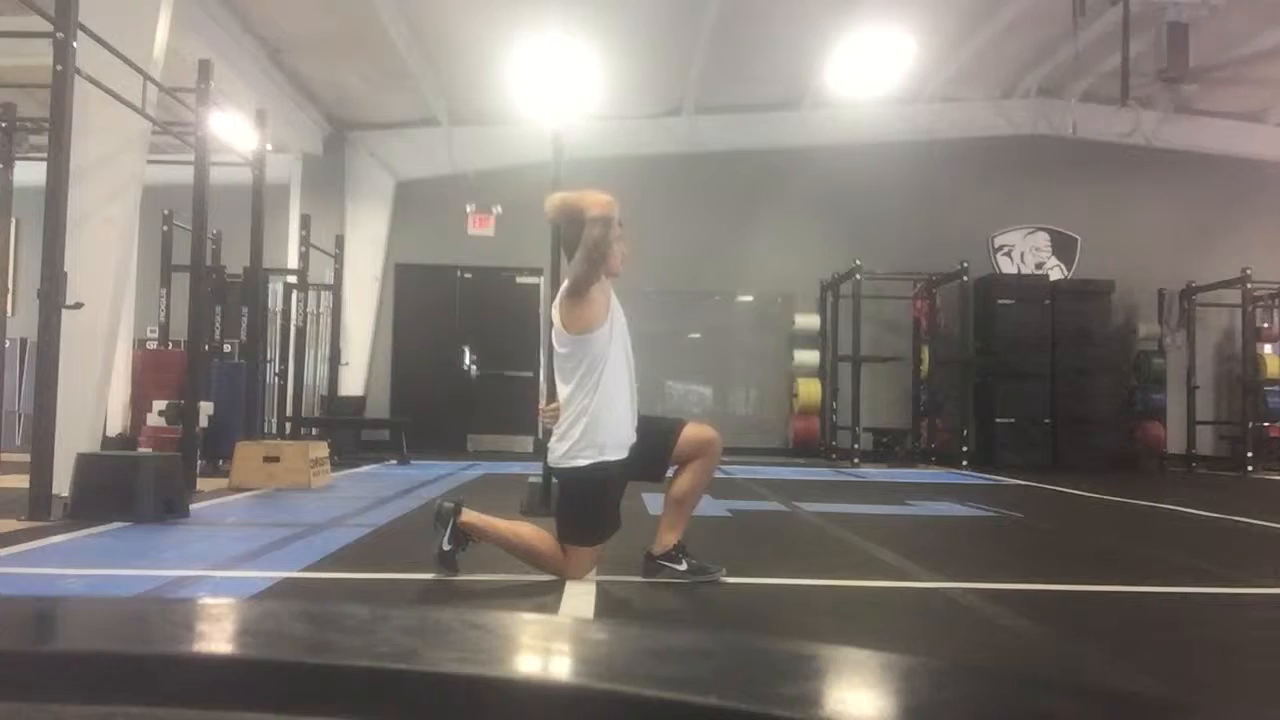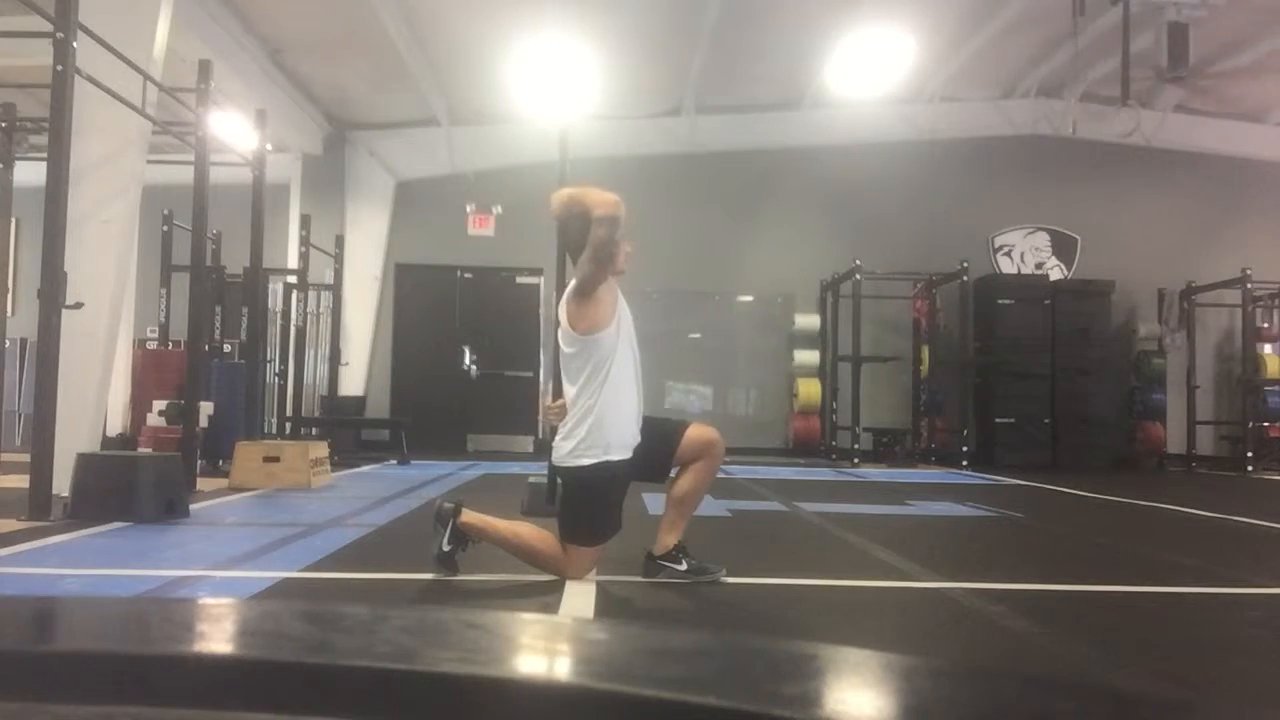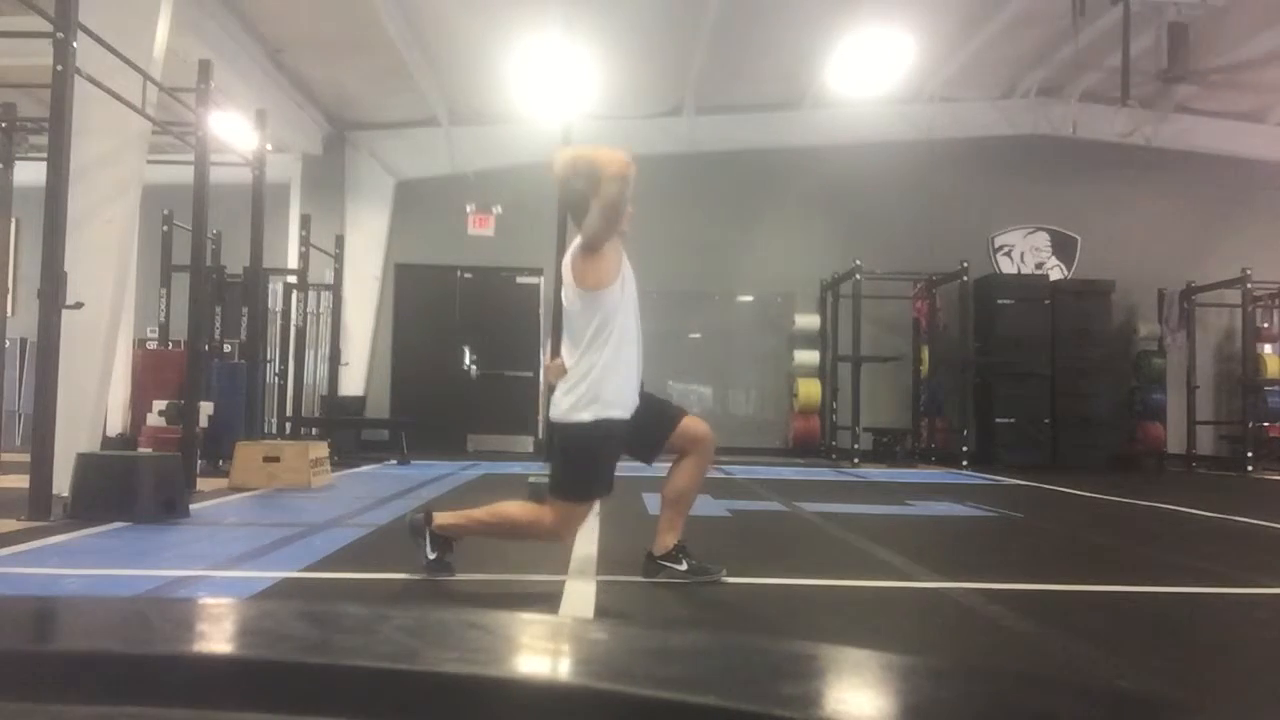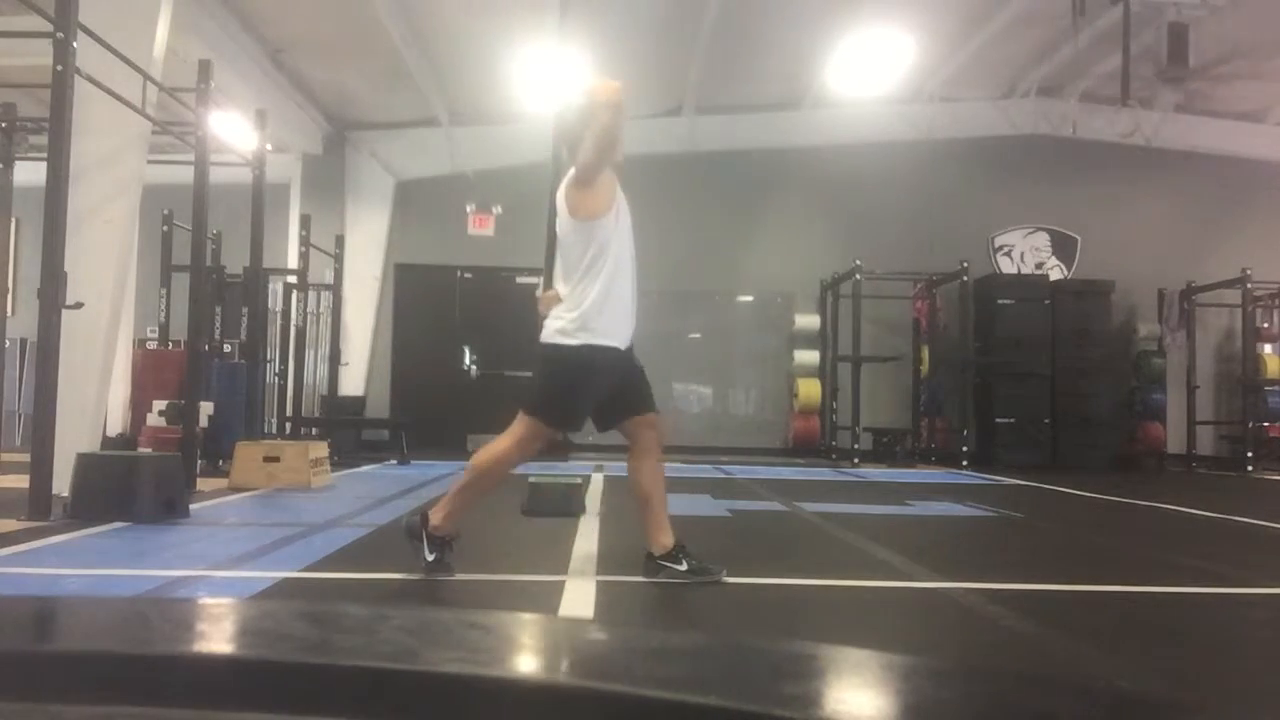
dt=0.4s
person 1, frame 1
left shoulder: (594, 293)
right shoulder: (582, 292)
right elbow: (602, 210)
right wrist: (563, 205)
left hip: (614, 438)
right hip: (590, 453)
left knee: (707, 442)
right knee: (574, 565)
left ankle: (664, 552)
right ankle: (463, 520)
person 1, frame 2
left shoulder: (598, 294)
right shoulder: (590, 292)
right elbow: (609, 210)
right wrist: (570, 201)
left hip: (617, 438)
right hip: (595, 452)
left knee: (709, 444)
right knee: (573, 565)
left ankle: (665, 553)
right ankle: (461, 519)
person 1, frame 3
left shoulder: (600, 254)
right shoulder: (594, 248)
right elbow: (619, 168)
right wrist: (575, 161)
left hip: (615, 402)
right hip: (590, 413)
left knee: (699, 439)
right knee: (557, 523)
left ankle: (665, 553)
right ankle: (438, 524)
person 1, frame 4
left shoulder: (594, 186)
right shoulder: (588, 179)
right elbow: (610, 96)
right wrist: (598, 99)
left hip: (606, 343)
right hip: (580, 345)
left knee: (647, 435)
right knee: (525, 439)
left ankle: (664, 553)
right ankle: (435, 524)
